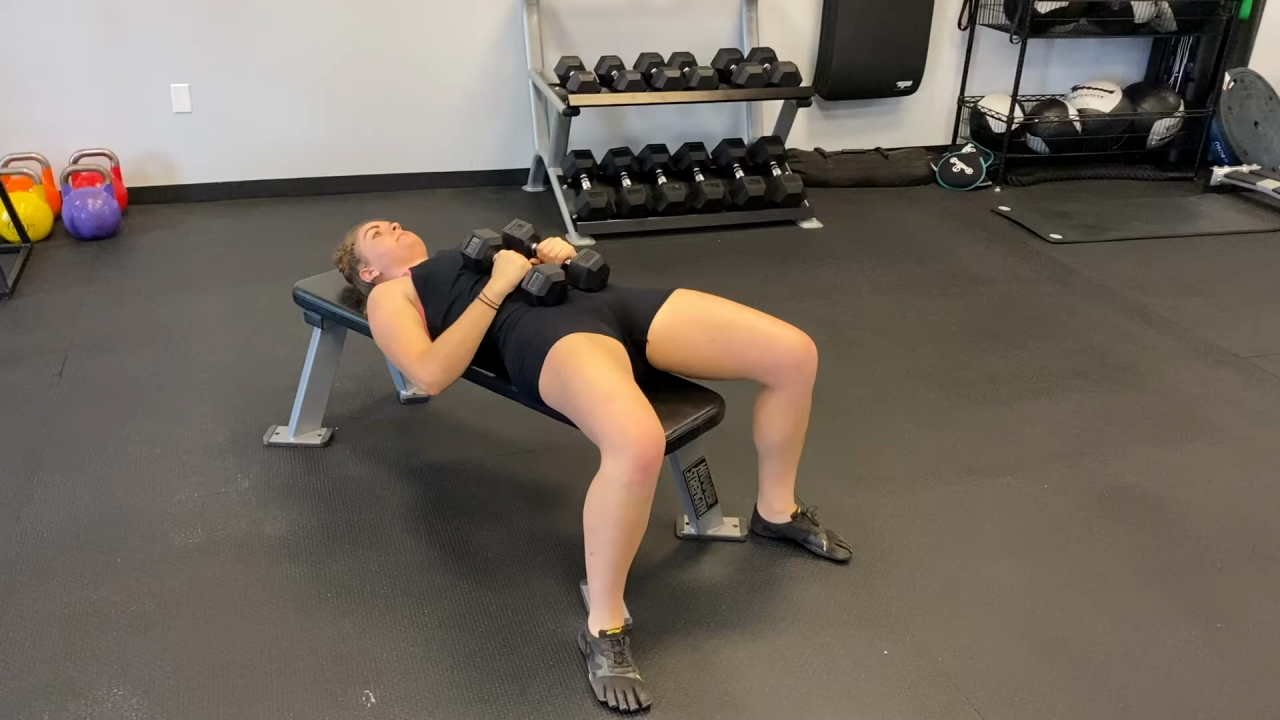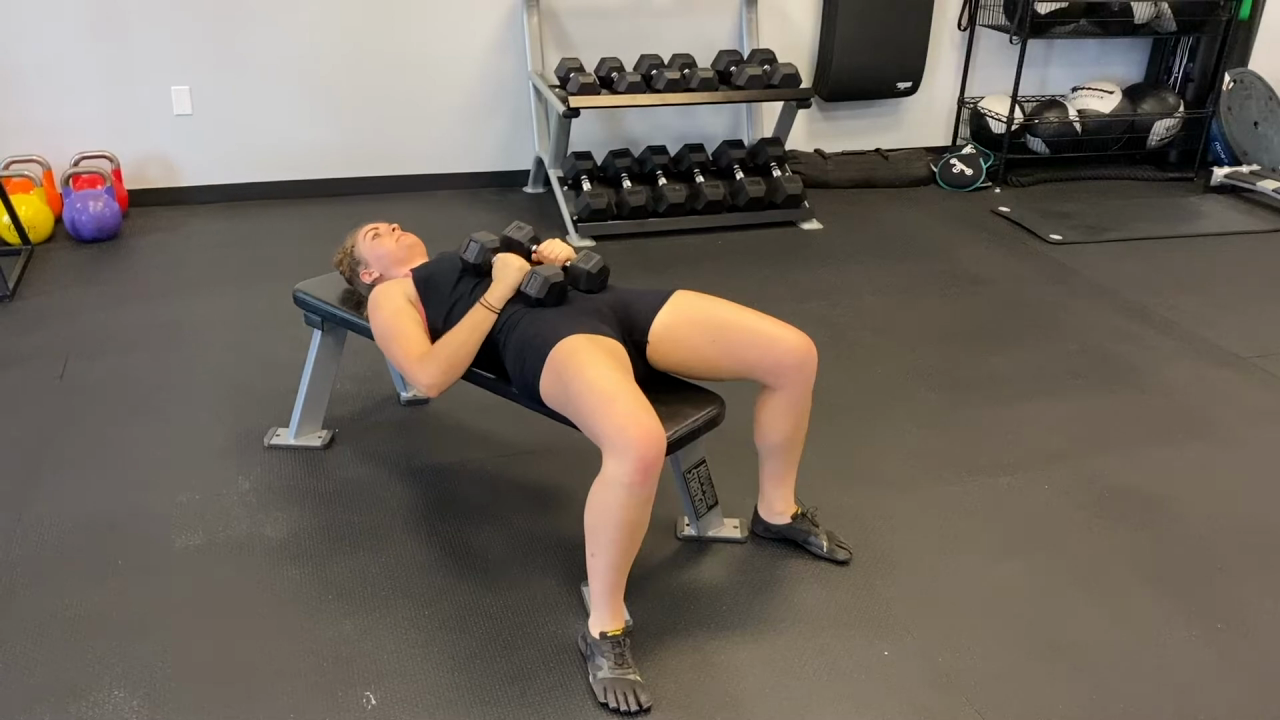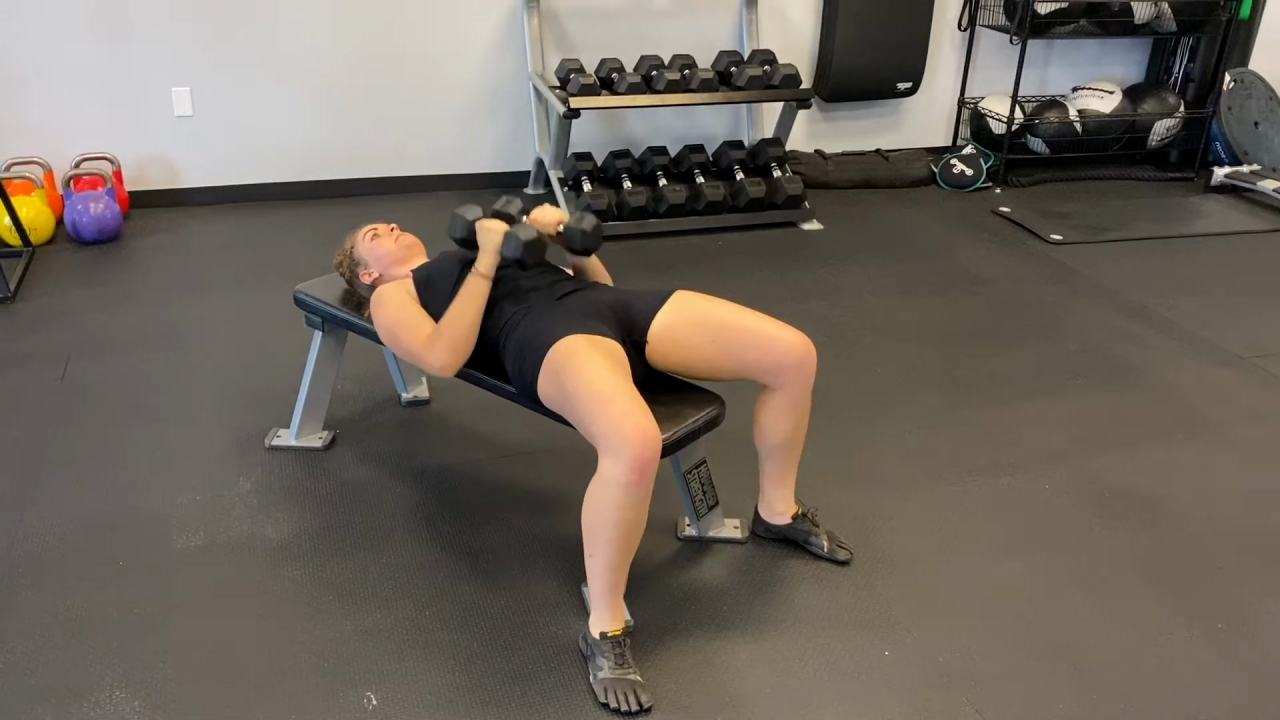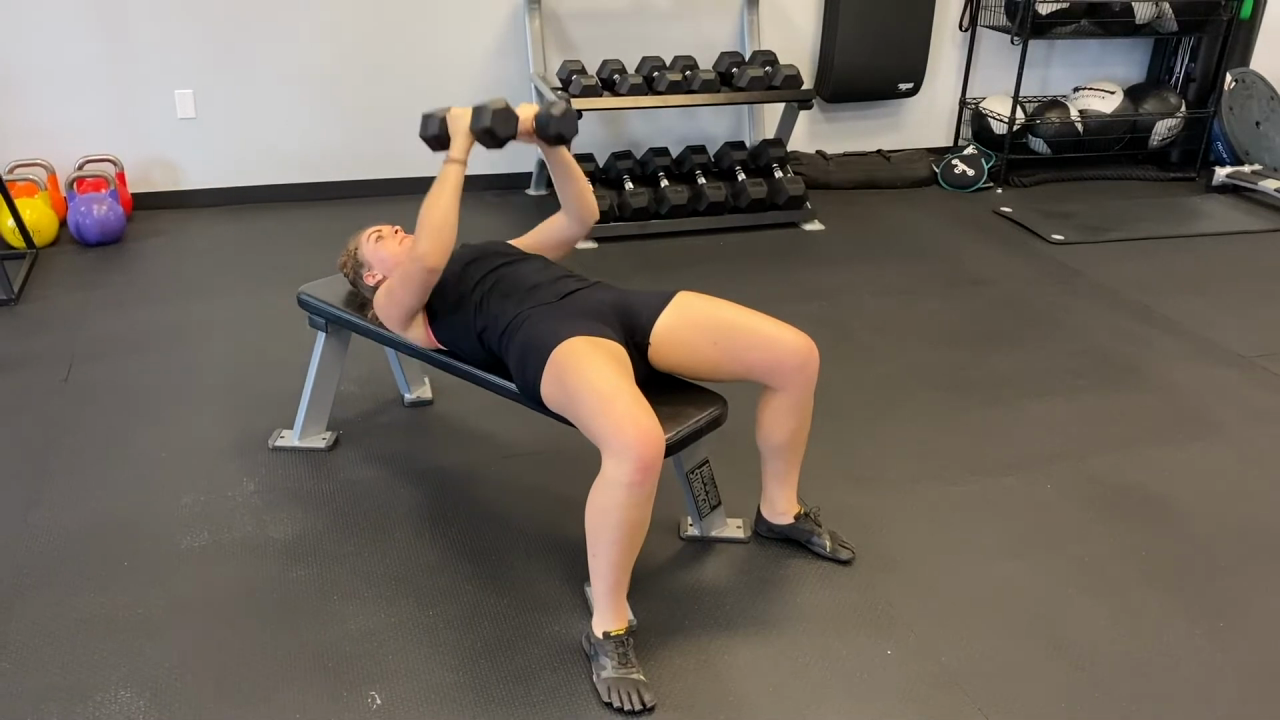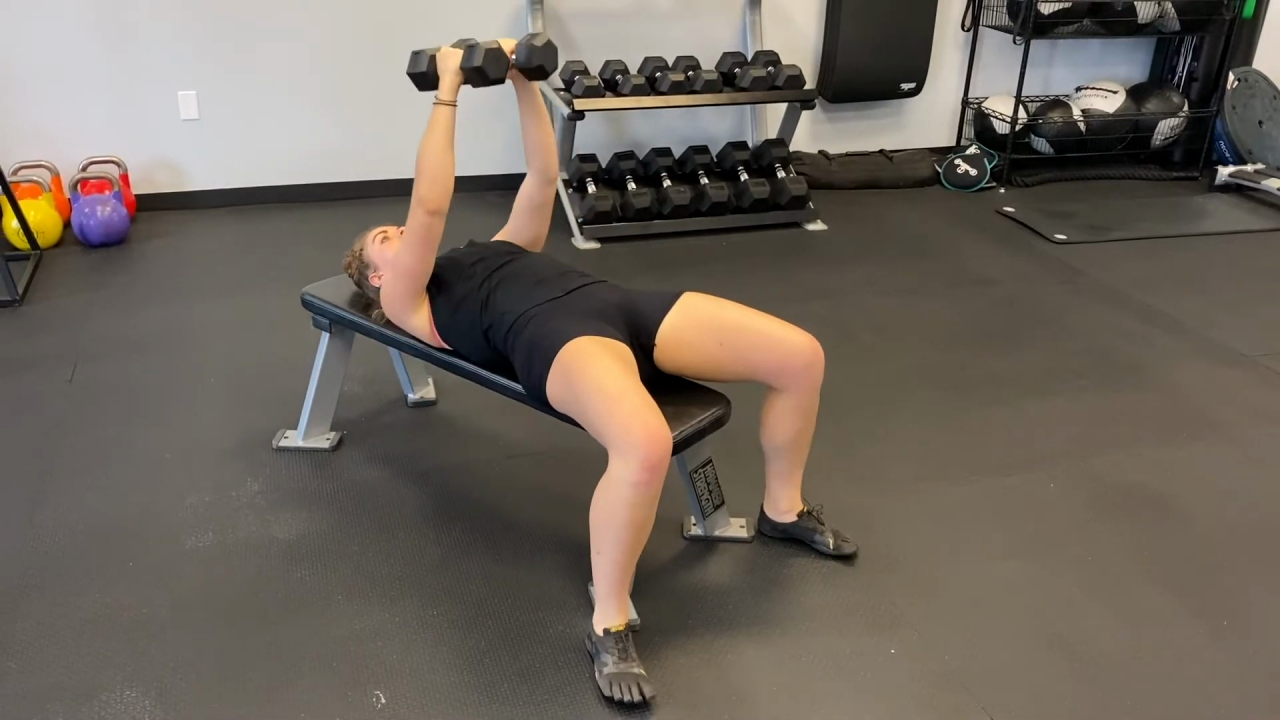
dt=0.5s
person 1, frame 1
right shoulder: (390, 294)
right elbow: (431, 373)
left wrist: (568, 254)
right wrist: (496, 288)
right hip: (543, 328)
left knee: (794, 354)
right knee: (637, 443)
left ankle: (777, 510)
right ankle: (604, 629)
person 1, frame 2
right shoulder: (391, 296)
right elbow: (429, 377)
left wrist: (567, 258)
right wrist: (496, 294)
right hip: (546, 330)
left knee: (794, 354)
right knee: (638, 445)
left ankle: (777, 512)
right ankle: (604, 630)
person 1, frame 3
left shoulder: (489, 249)
right shoulder: (393, 295)
left elbow: (597, 281)
right elbow: (444, 358)
right wrist: (486, 262)
left hip: (611, 303)
right hip: (544, 328)
left knee: (793, 354)
right knee: (634, 445)
left ankle: (778, 511)
right ankle: (604, 629)
person 1, frame 4
left shoulder: (499, 250)
right shoulder: (398, 306)
left elbow: (581, 215)
right elbow: (429, 257)
left wrist: (548, 143)
right wrist: (457, 152)
left hip: (609, 301)
right hip: (546, 333)
left knee: (795, 357)
right knee: (638, 446)
left ankle: (779, 512)
right ankle: (607, 628)
person 1, frame 5
left shoulder: (497, 251)
right shoulder: (407, 300)
left elbow: (543, 176)
right elbow: (430, 203)
left wrist: (523, 83)
right wrist: (447, 92)
left hip: (618, 304)
right hip: (553, 334)
left knee: (801, 357)
right knee: (645, 447)
left ankle: (783, 509)
right ankle: (609, 627)
